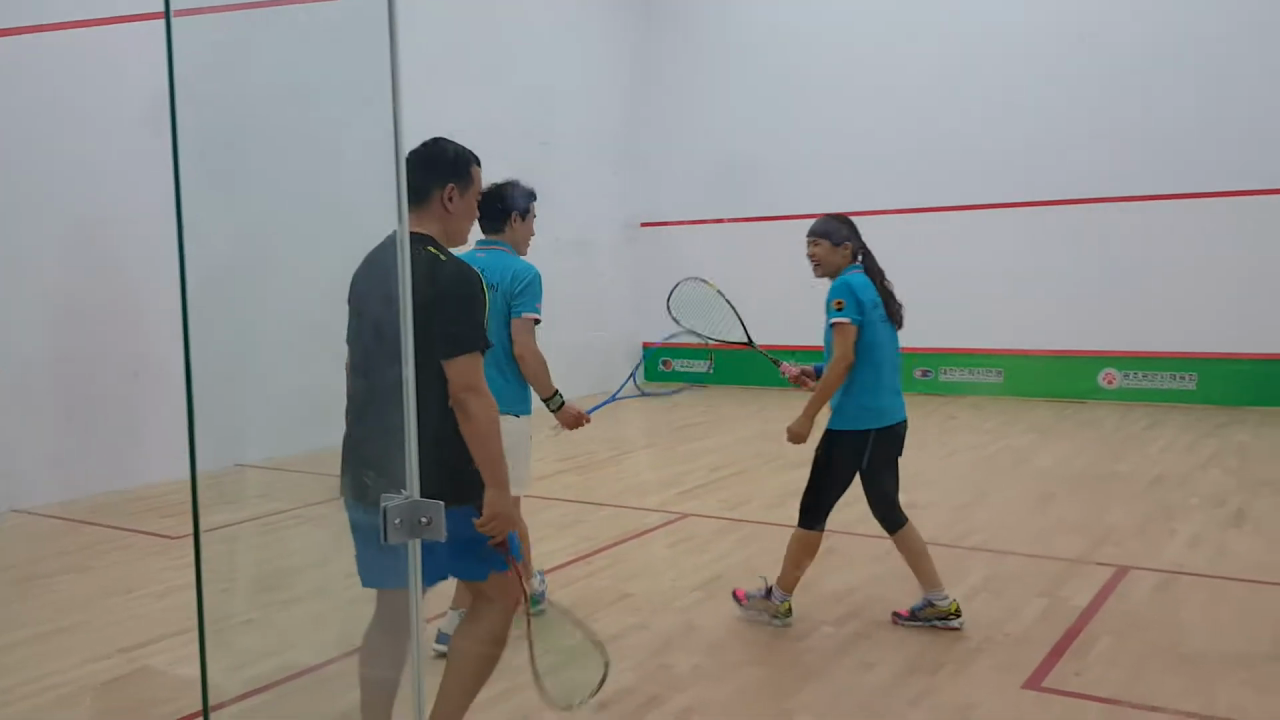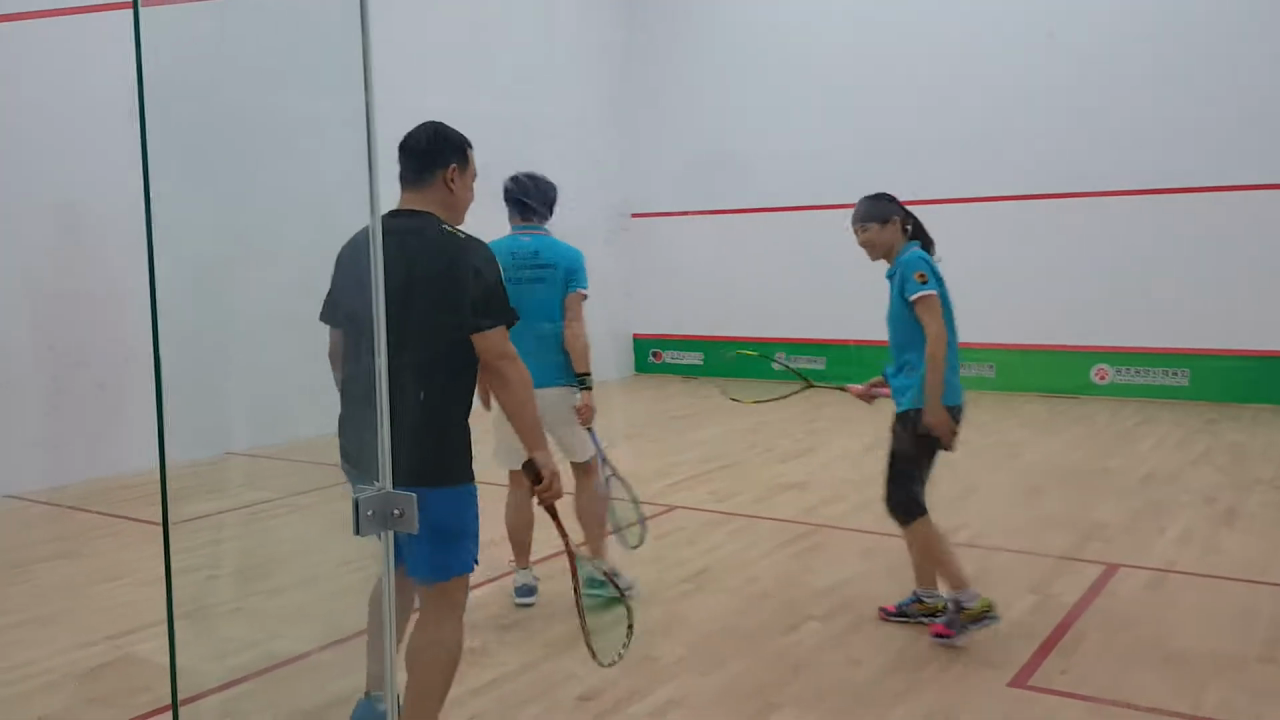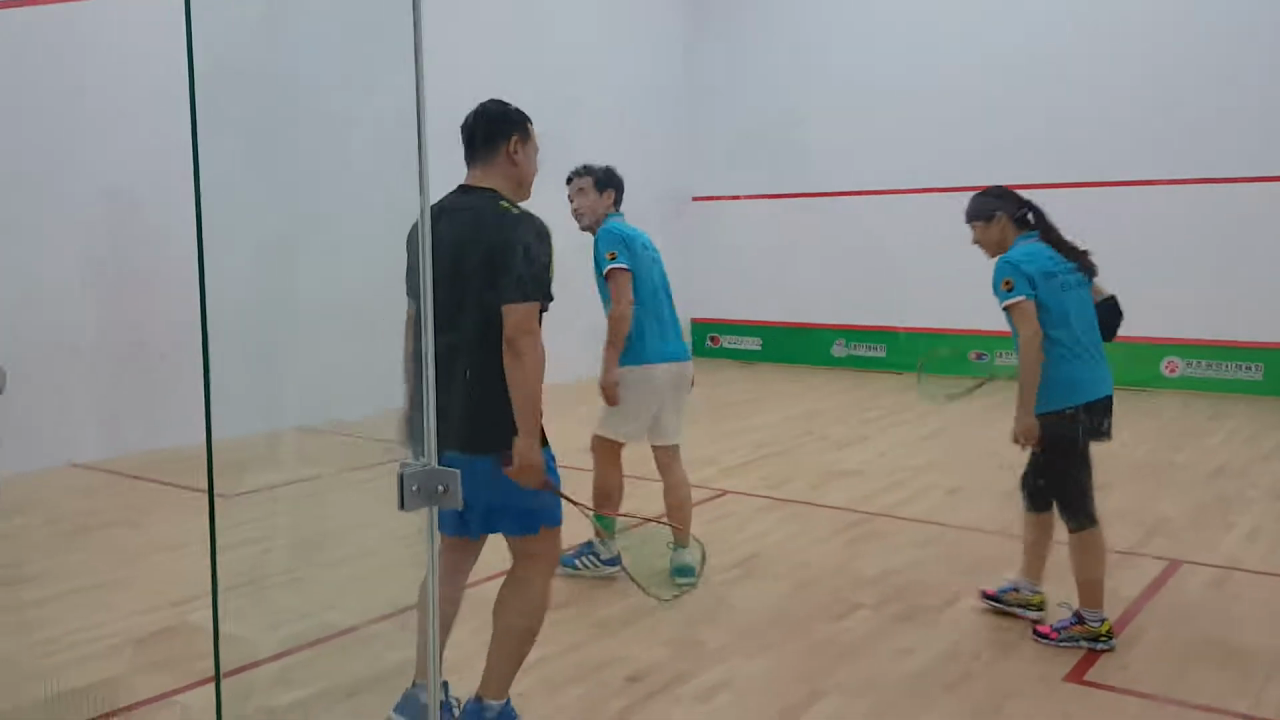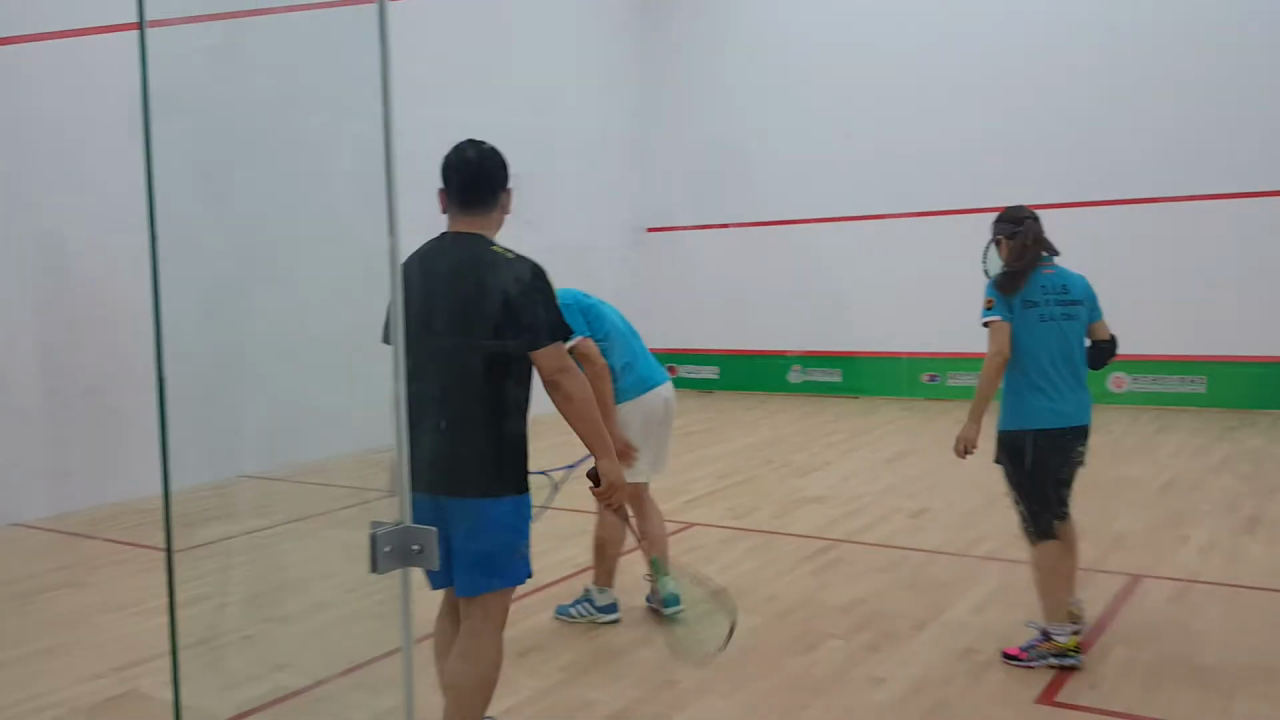
dt=0.4s
person 1, frame 1
left shoulder: (370, 269)
right shoulder: (452, 278)
right elbow: (467, 393)
right wrist: (497, 489)
left hip: (366, 473)
right hip: (436, 480)
left knee: (393, 609)
right knee: (499, 596)
person 1, frame 2
left shoulder: (356, 250)
right shoulder: (463, 254)
left elbow: (338, 350)
right elbow: (500, 364)
right wrist: (540, 450)
left hip: (365, 451)
right hip: (431, 459)
left knee: (403, 572)
right knee: (444, 601)
person 1, frame 3
left shoulder: (431, 222)
right shoulder: (522, 229)
right elbow: (520, 339)
left wrist: (416, 403)
right wrist: (526, 435)
left hip: (439, 422)
right hip: (497, 430)
left knee: (456, 553)
right knee: (536, 559)
person 1, frame 4
left shoulder: (410, 270)
right shoulder: (515, 277)
right elbow: (562, 376)
right wrist: (606, 458)
left hip: (426, 472)
right hip: (487, 479)
left knee: (458, 601)
right knee: (490, 612)
person 2, frame 1
left shoulder: (843, 289)
right shoulder: (867, 287)
left elbow: (844, 362)
left wrist: (806, 417)
right wrist: (815, 373)
left hip: (856, 423)
right hip: (886, 418)
left knee: (814, 508)
right knee: (888, 510)
left ankle: (776, 598)
right ankle: (940, 603)
person 2, frame 2
left shoulder: (912, 265)
right shoulder: (910, 265)
left elbow: (935, 335)
left wrist: (932, 403)
right wrist: (886, 380)
left hip: (923, 404)
right hip: (917, 401)
left knee: (902, 503)
right knee: (905, 497)
left ankle: (967, 598)
right ankle: (928, 597)
person 2, frame 3
left shoulder: (1012, 266)
right shoulder: (1063, 255)
left elbow: (1031, 340)
right elbow: (1106, 310)
left wrist: (1026, 412)
left hip: (1064, 400)
right hip: (1093, 391)
left knee: (1075, 505)
right knee: (1037, 487)
left ankle: (1093, 621)
right ankle: (1027, 591)
person 2, frame 4
left shoulder: (1005, 288)
right shoulder: (1079, 285)
left elbow: (997, 356)
right elbow: (1104, 349)
left wrist: (972, 422)
left hip: (1025, 423)
right hip: (1073, 419)
left knee: (1036, 525)
right knee: (1057, 510)
left ankle: (1061, 637)
right ankle: (1069, 609)
person 3, frame 1
right shoulder: (521, 274)
right elbow: (524, 351)
right wrist: (557, 405)
right hip: (505, 409)
left knee: (505, 502)
left ankle: (530, 586)
right ankle: (455, 621)
person 3, frame 2
left shoulder: (488, 255)
right shoulder: (568, 257)
right elbow: (573, 327)
left wrist: (483, 378)
right wrist: (586, 387)
right hip: (559, 386)
left knee: (520, 483)
right knee: (587, 472)
left ankle: (523, 578)
right ankle: (598, 568)
person 3, frame 3
left shoulder: (610, 234)
right shoulder: (637, 238)
left elbow: (623, 305)
left wrist: (608, 366)
left hip: (643, 363)
right hip: (677, 359)
left knee: (605, 449)
right knee: (669, 458)
left ankle: (604, 550)
right ankle: (684, 556)
person 3, frame 4
right shoulder: (571, 301)
left elbow: (598, 367)
left wrist: (612, 428)
right wrist: (613, 425)
left hip: (637, 400)
right hip: (657, 390)
right knee: (642, 496)
left ankle: (601, 597)
right ankle: (665, 590)
